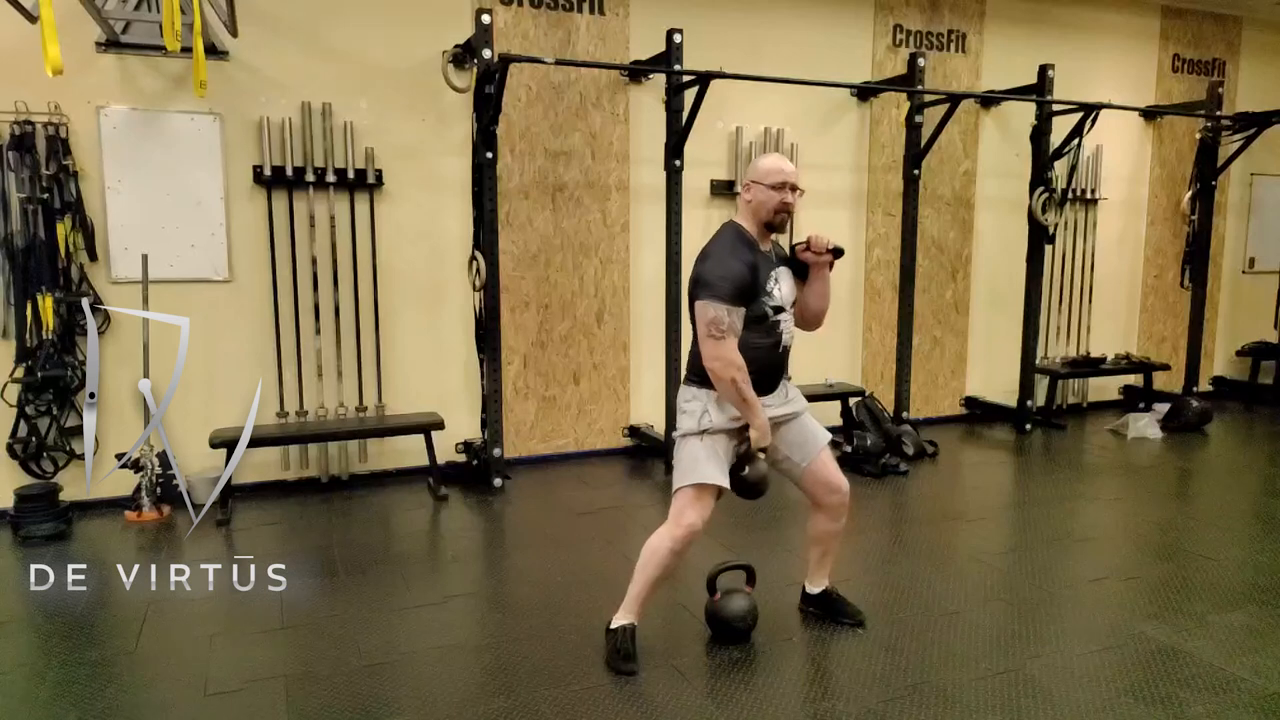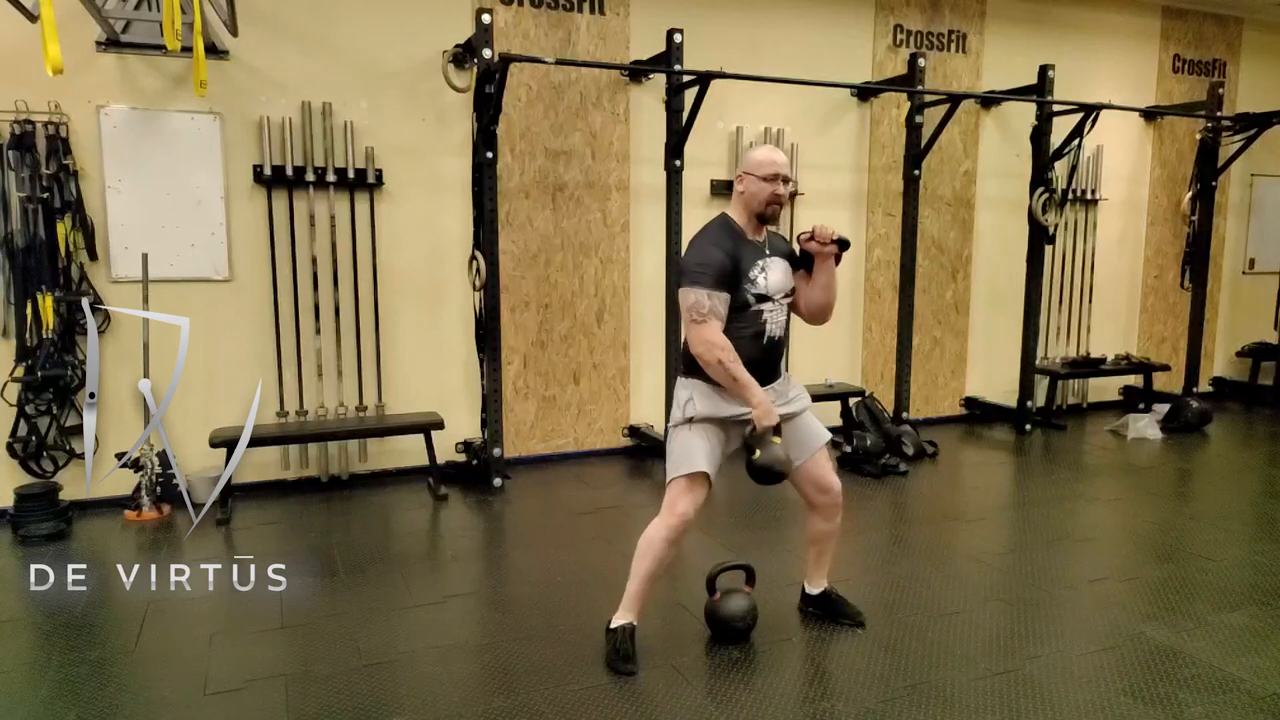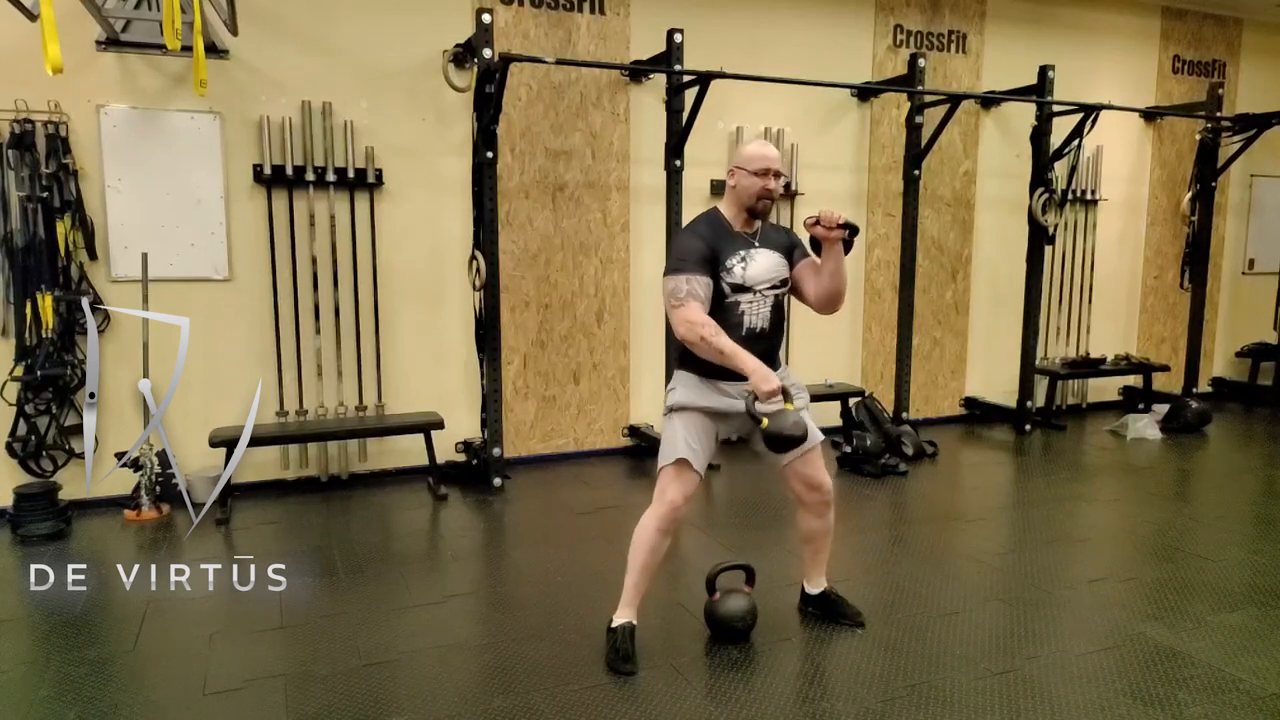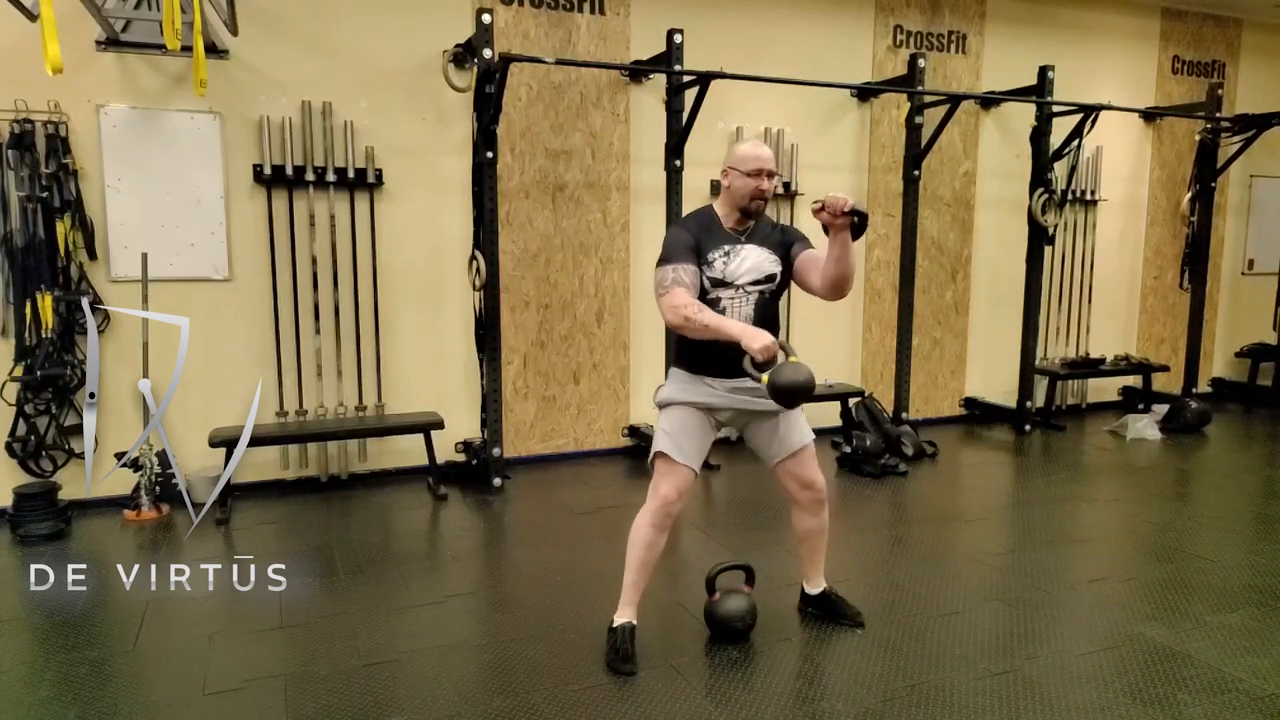
dt=0.5s
person 1, frame 1
left shoulder: (777, 254)
right shoulder: (725, 260)
left elbow: (808, 319)
right elbow: (718, 357)
left wrist: (819, 269)
right wrist: (753, 419)
left hip: (777, 396)
right hip: (716, 403)
left knee: (834, 493)
right knee: (687, 522)
left ankle: (816, 591)
right ankle: (623, 622)
person 1, frame 2
left shoulder: (780, 247)
right shoulder: (712, 249)
left elbow: (816, 313)
right elbow: (705, 341)
left wrist: (824, 259)
right wrist: (754, 401)
left hip: (777, 388)
right hip: (710, 395)
left knee: (828, 493)
right knee: (679, 513)
left ankle: (816, 592)
right ankle: (623, 622)
person 1, frame 3
left shoulder: (782, 241)
right shoulder: (697, 239)
left elbow: (827, 302)
right elbow: (688, 324)
left wrist: (833, 246)
right wrist: (750, 367)
left hip: (771, 382)
right hip: (702, 388)
left knee: (818, 491)
right knee: (670, 502)
left ankle: (815, 592)
right ankle: (623, 621)
person 1, frame 4
left shoulder: (782, 238)
right shoulder: (688, 234)
left elbow: (834, 287)
right elbow: (677, 311)
left wrist: (841, 232)
right wrist: (741, 332)
left hip: (764, 384)
right hip: (696, 385)
left knee: (811, 490)
right knee: (664, 499)
left ankle: (814, 591)
right ankle: (623, 621)
